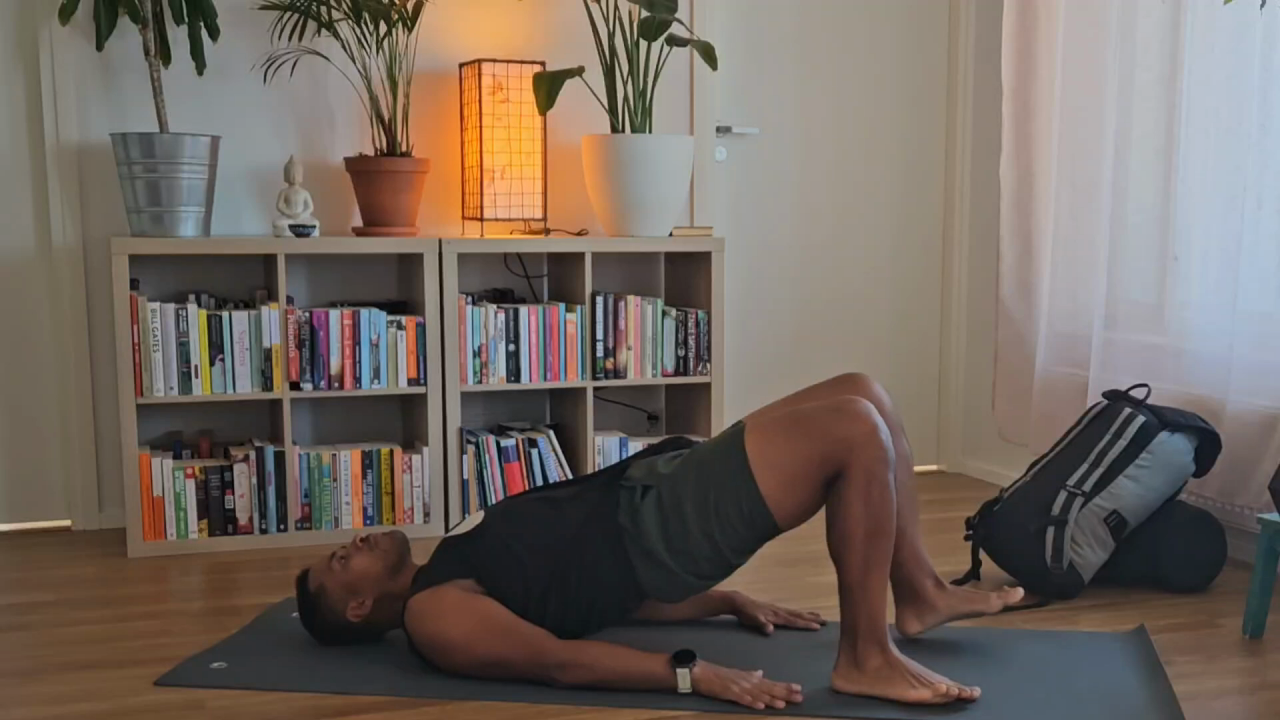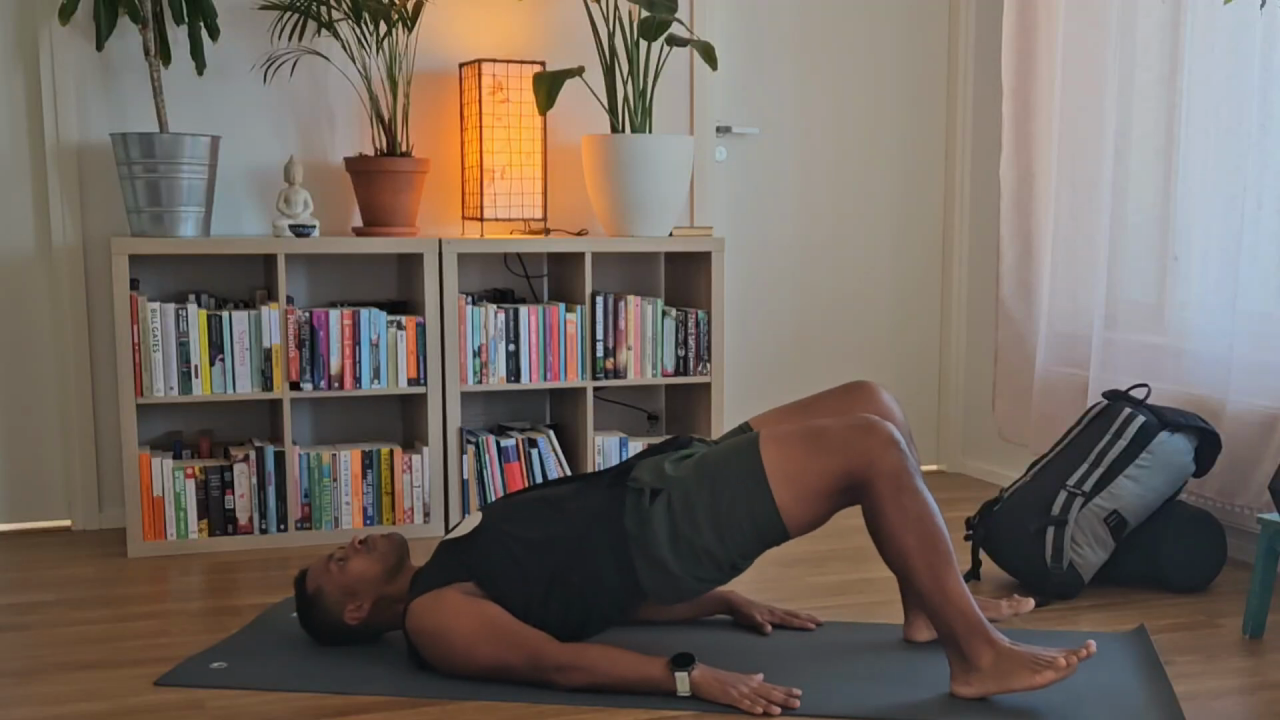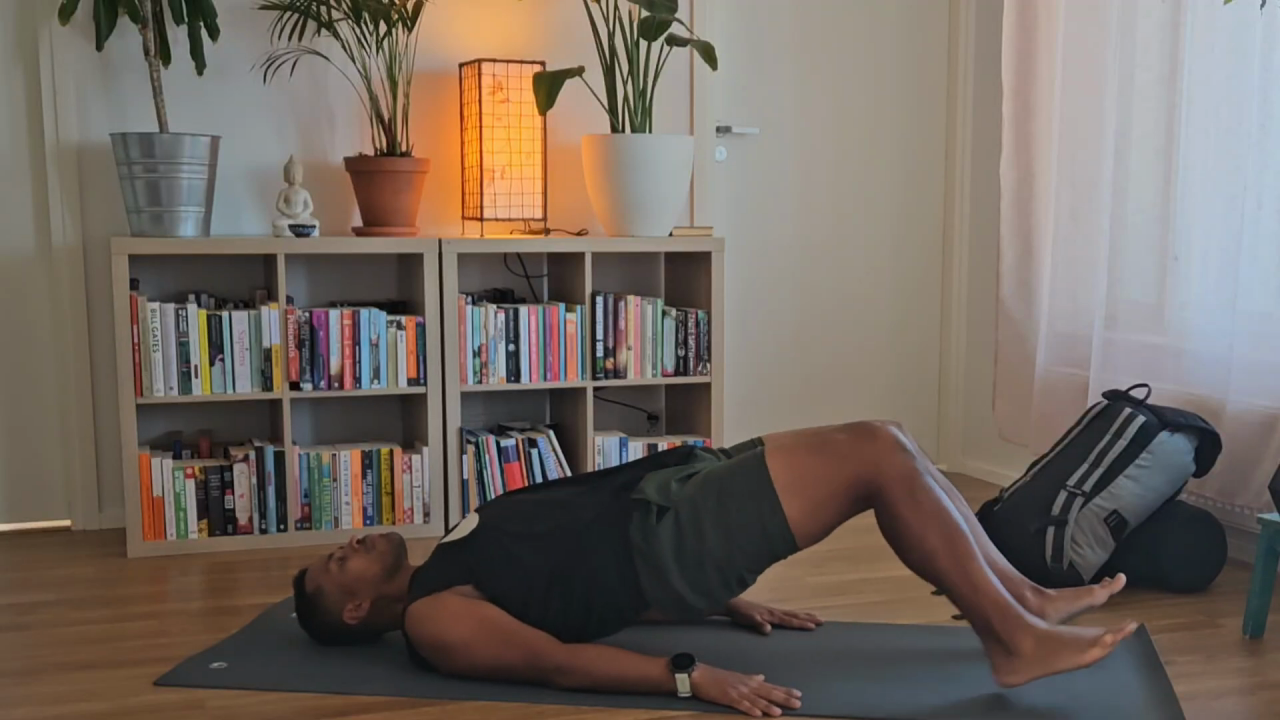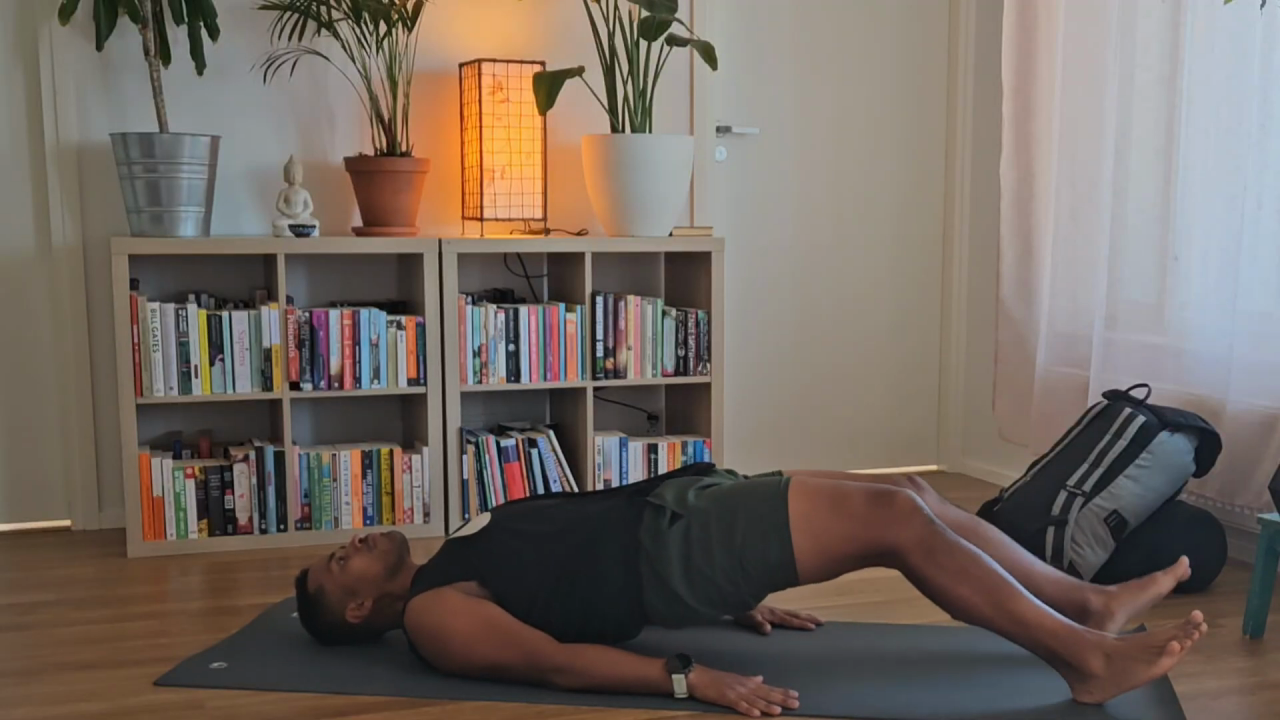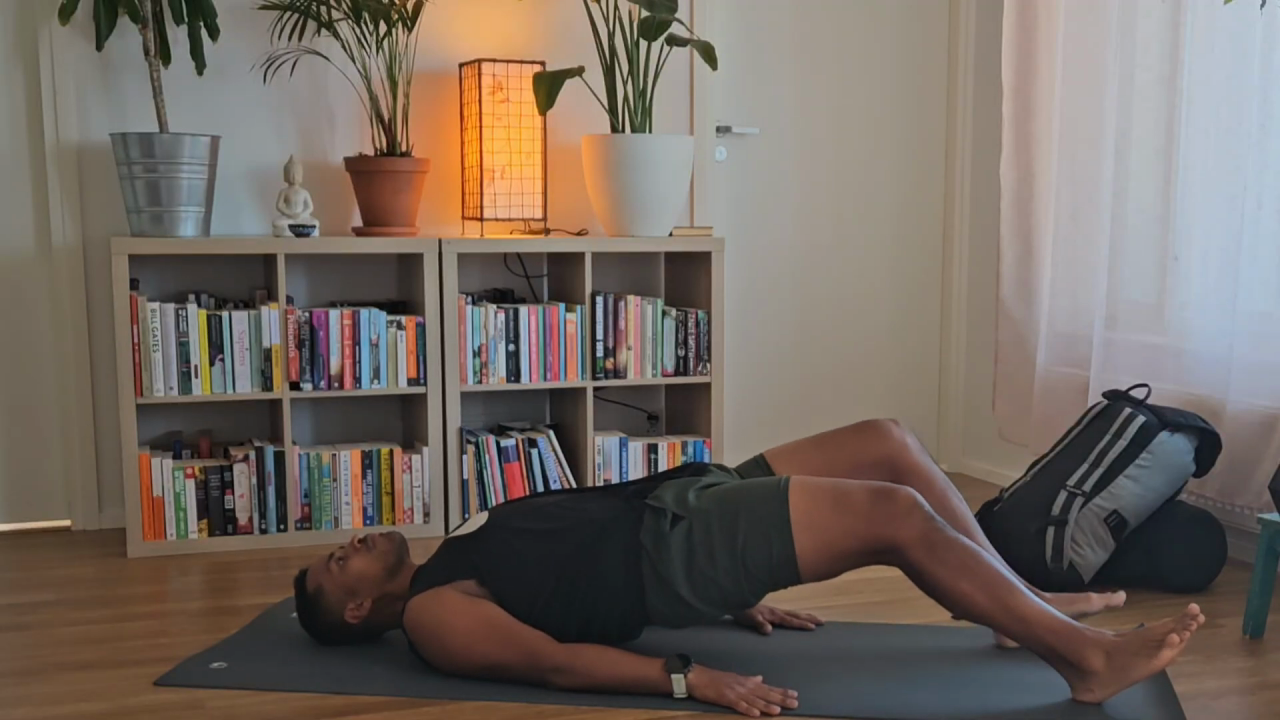
dt=0.7s
person 1, frame 1
left shoulder: (455, 573)
right shoulder: (433, 617)
right elbow: (557, 661)
left wrist: (730, 602)
right wrist: (696, 673)
left hip: (647, 503)
right hip: (656, 526)
left knee: (862, 397)
right knee: (854, 429)
left ankle: (920, 594)
right ankle: (866, 656)
person 1, frame 2
left shoulder: (453, 571)
right shoulder: (433, 619)
left wrist: (728, 602)
left hip: (659, 487)
right hip: (662, 523)
left knee: (869, 403)
right knee: (873, 448)
left ankle: (929, 604)
person 1, frame 3
left shoulder: (451, 569)
right shoulder: (432, 619)
left wrist: (722, 598)
left hip: (660, 495)
right hip: (667, 534)
left knee: (882, 439)
right knee: (882, 456)
left ankle: (1022, 599)
right ankle: (1019, 640)
person 1, frame 4
left shoulder: (458, 567)
right shoulder: (433, 617)
left wrist: (739, 601)
left hip: (676, 505)
right hip: (673, 544)
left knee: (912, 498)
right knee: (897, 517)
left ankle: (1087, 601)
person 1, frame 5
left shoulder: (458, 565)
right shoulder: (432, 616)
left wrist: (735, 597)
left hip: (674, 508)
right hip: (674, 548)
left knee: (888, 442)
right knee: (898, 516)
left ankle: (1025, 604)
